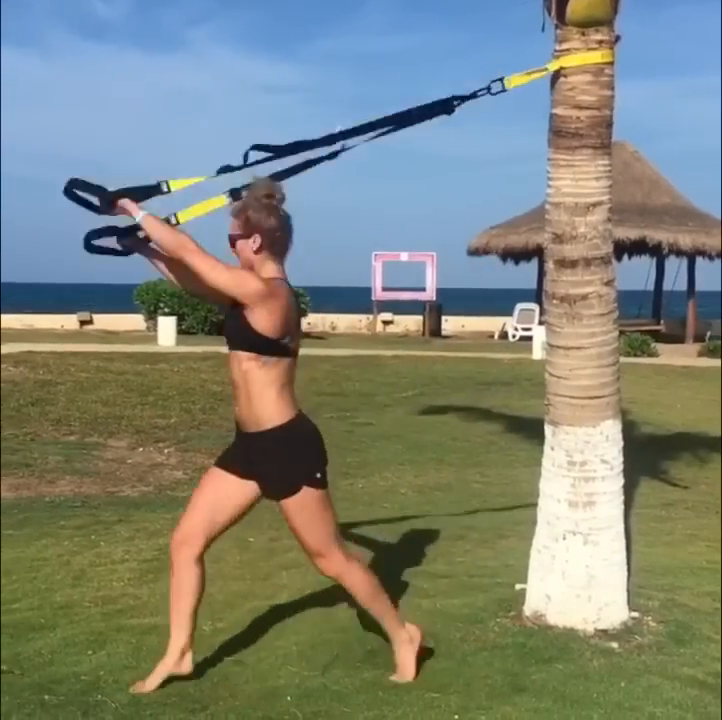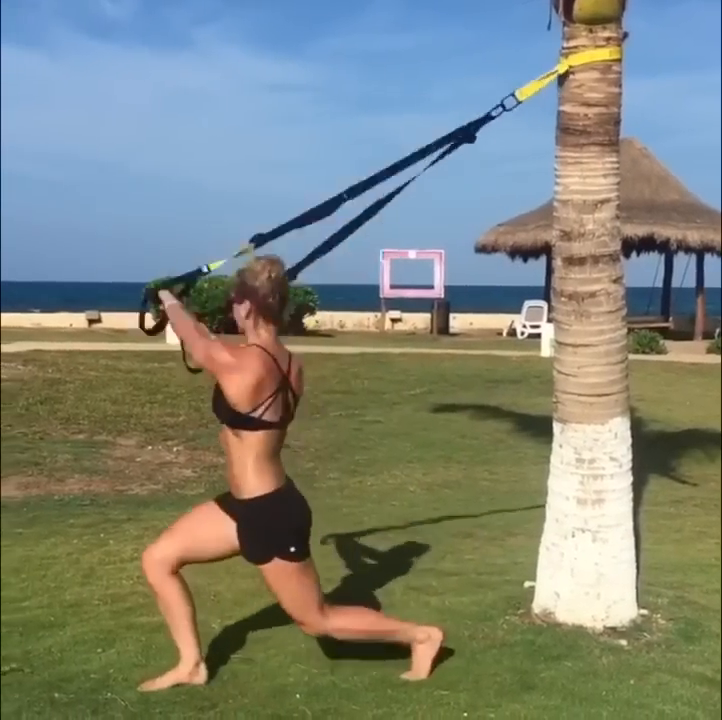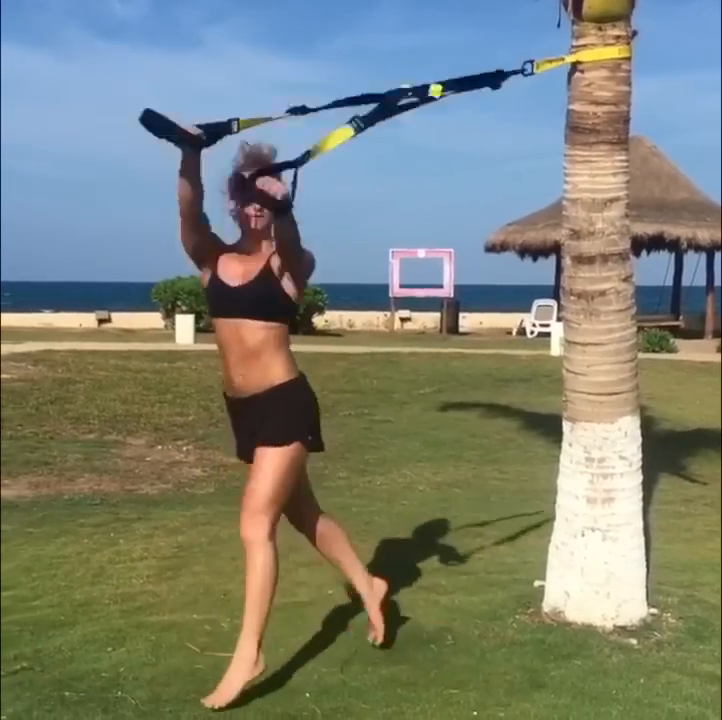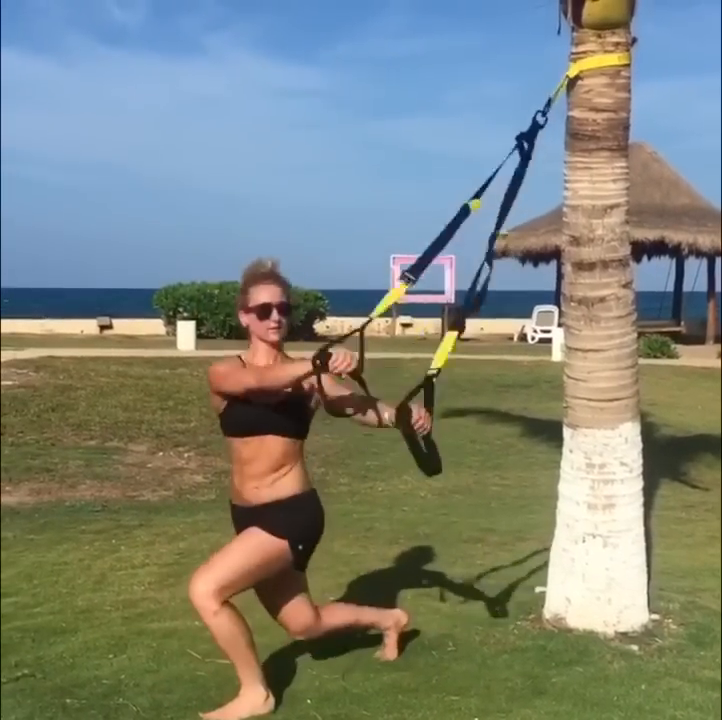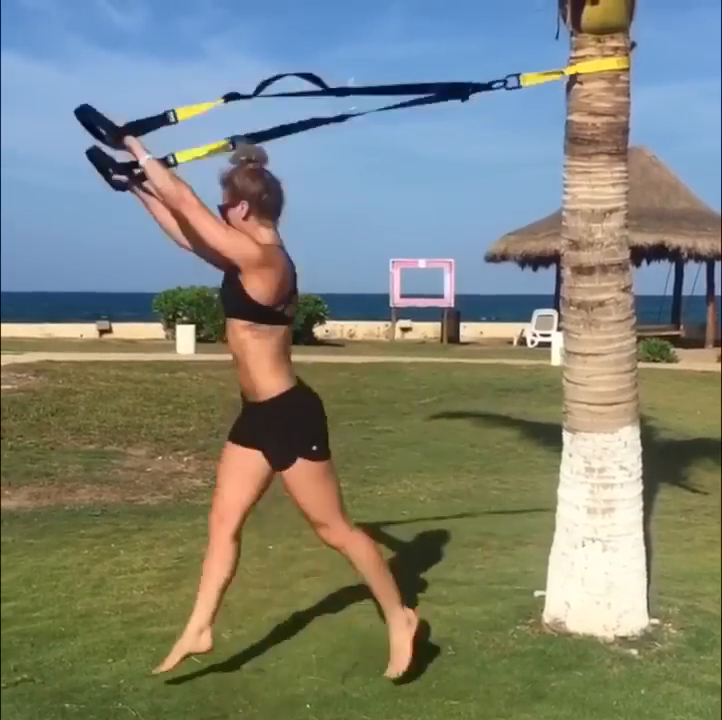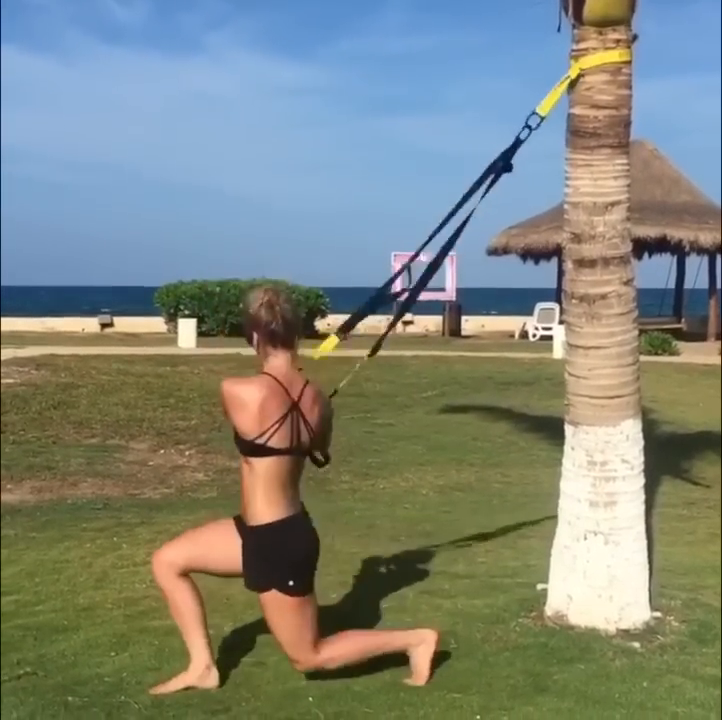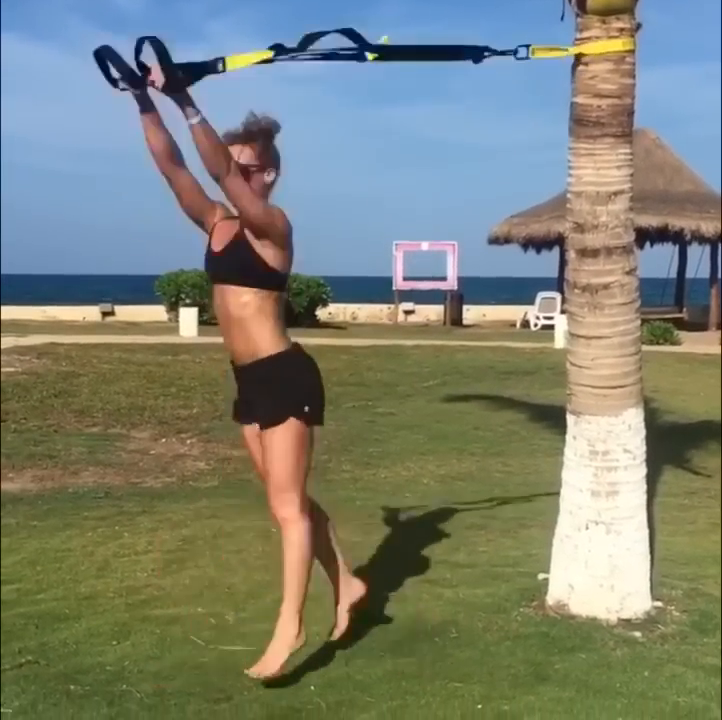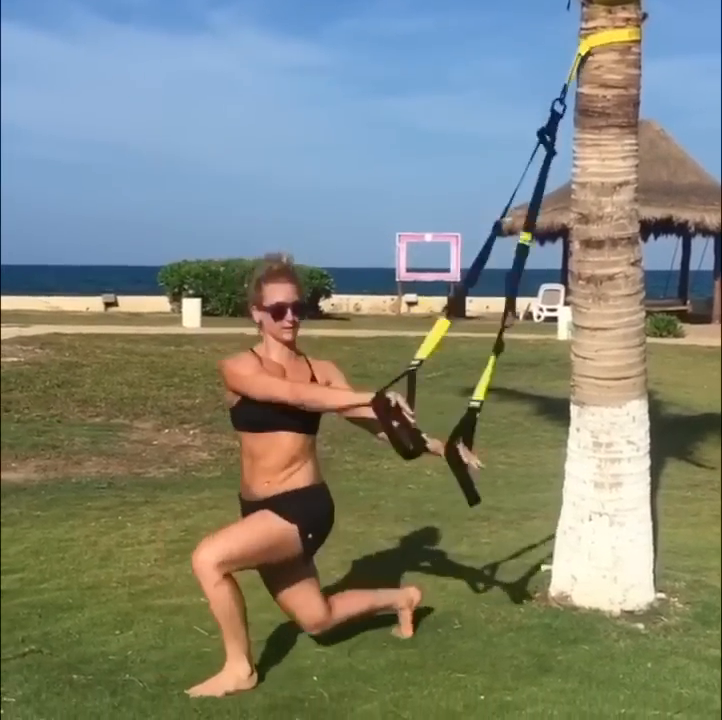
dt=0.4s
person 1, frame 1
left shoulder: (257, 289)
right shoulder: (274, 293)
left elbow: (185, 251)
right elbow: (194, 270)
left wrist: (137, 214)
right wrist: (144, 245)
left hip: (288, 447)
right hip: (250, 445)
left knee: (331, 559)
right knee: (186, 541)
left ankle: (402, 634)
right ankle: (178, 653)
person 1, frame 2
left shoulder: (240, 363)
right shoulder: (285, 364)
left elbow: (193, 341)
left wrist: (170, 305)
right wrist: (180, 308)
left hip: (268, 512)
right hip: (252, 501)
left knee: (317, 620)
right knee: (156, 561)
left ankle: (421, 639)
right ankle: (191, 664)
person 1, frame 3
left shoulder: (291, 263)
right shoulder: (213, 260)
left elbow: (292, 245)
right elbow: (190, 220)
left wrist: (274, 201)
right wrist: (188, 166)
left hip: (285, 407)
right hip: (242, 412)
left knee: (256, 526)
right knee: (303, 514)
left ankle: (249, 656)
right ankle: (368, 587)
person 1, frame 4
left shoulder: (310, 376)
right shoulder: (224, 376)
left elbow: (349, 405)
right elbow: (263, 385)
left wrist: (396, 414)
right wrist: (318, 368)
left hip: (292, 513)
right hip: (248, 516)
left knee: (205, 588)
right knee: (303, 625)
right ankle: (388, 620)
person 1, frame 5
left shoulder: (261, 259)
right shoulder: (254, 257)
left elbow: (188, 206)
right elbow: (193, 229)
left wrist: (141, 155)
right wrist: (147, 175)
left hip: (289, 415)
right hip: (260, 413)
left knee: (332, 528)
right knee: (223, 523)
left ankle: (399, 619)
right ankle: (198, 630)
person 1, frame 6
left shoulder: (245, 393)
right shoulder: (316, 396)
left hip: (276, 540)
right hip: (276, 527)
left knee: (307, 656)
right knee: (166, 562)
left ankle: (416, 641)
right ankle: (202, 666)
person 1, frame 7
left shoulder: (272, 225)
right shoulder: (221, 222)
left elbow: (227, 172)
right elbow: (174, 169)
left wrist: (183, 100)
right wrist: (146, 106)
left hip: (284, 377)
right hip: (253, 382)
left knee: (287, 506)
right knee: (288, 499)
left ankle: (289, 629)
right ankle: (344, 581)
person 1, frame 8
left shoulder: (320, 371)
right shoulder: (239, 370)
left elbow: (376, 420)
right elbow: (291, 392)
left wrist: (437, 443)
right wrist: (356, 399)
left hip: (303, 506)
right hip: (257, 512)
left knee: (208, 558)
right knee: (317, 619)
left ankle: (238, 669)
right ankle: (402, 600)
